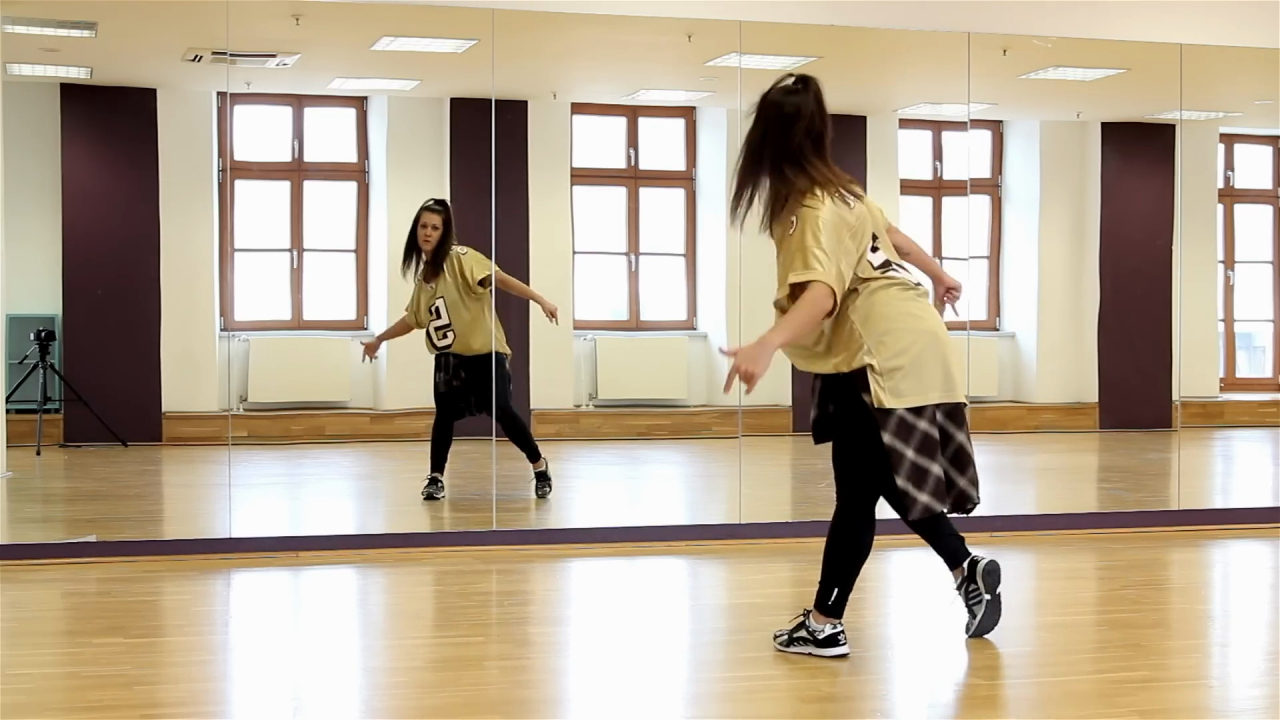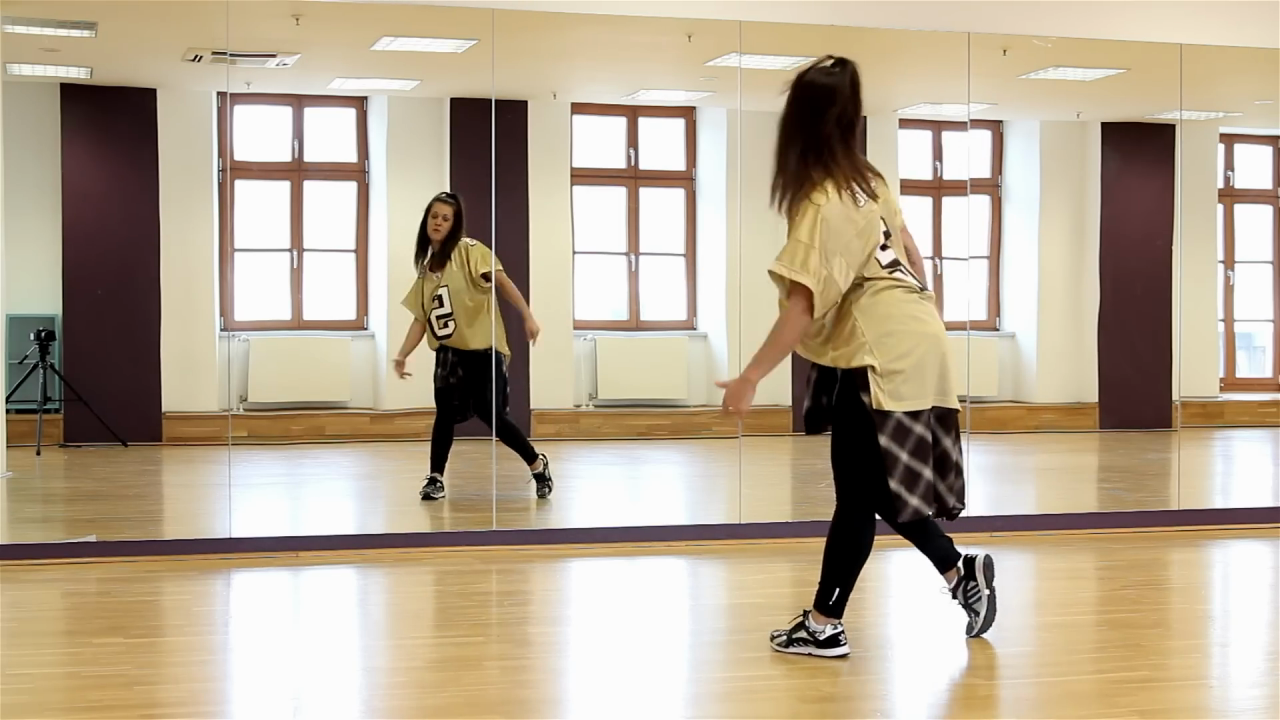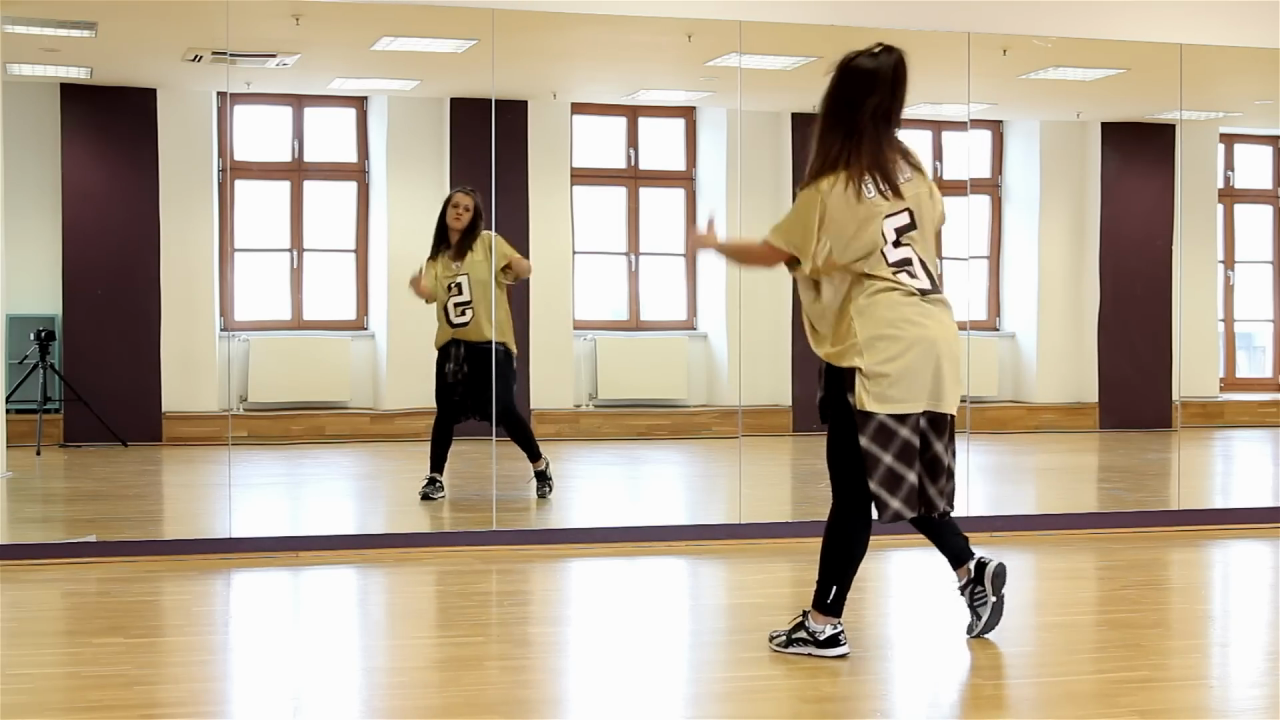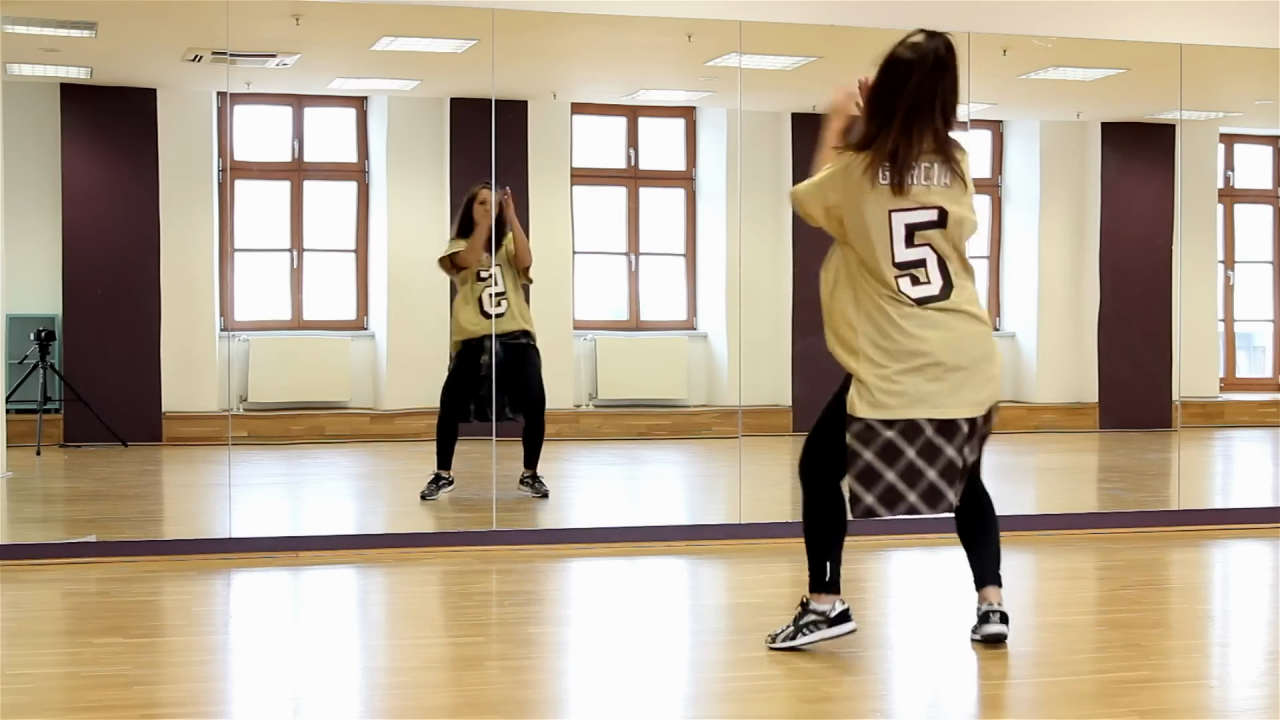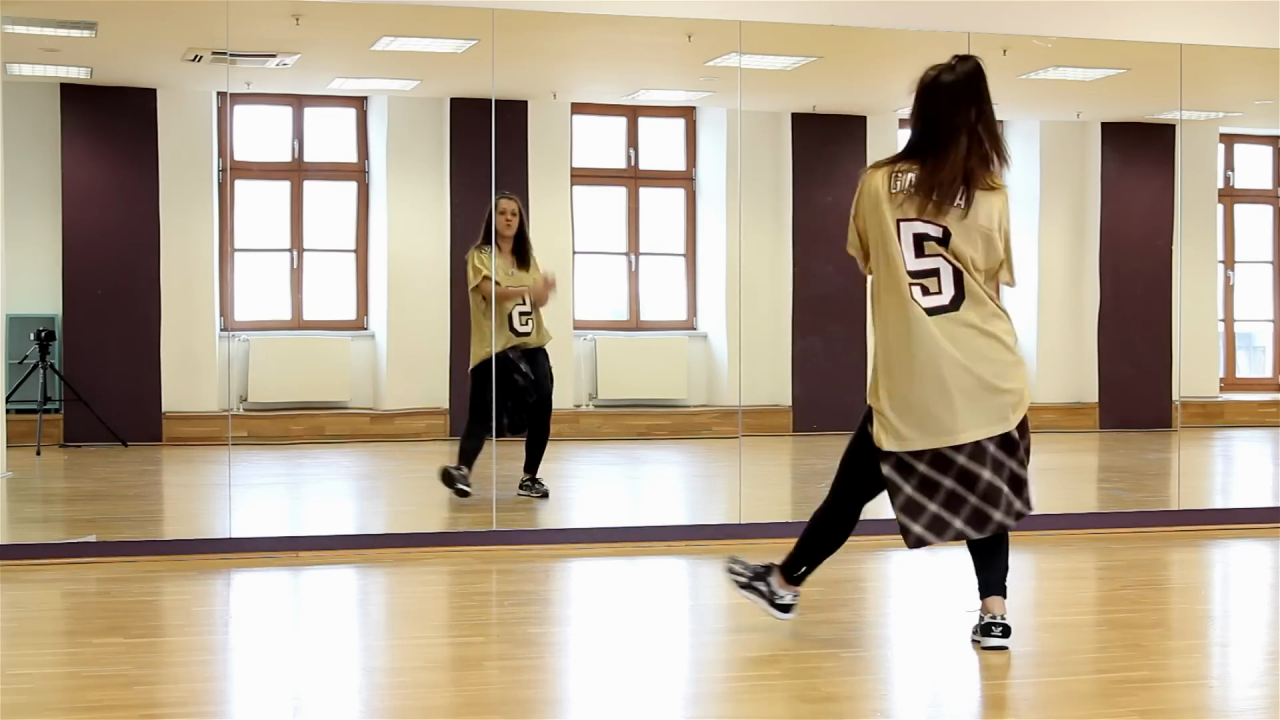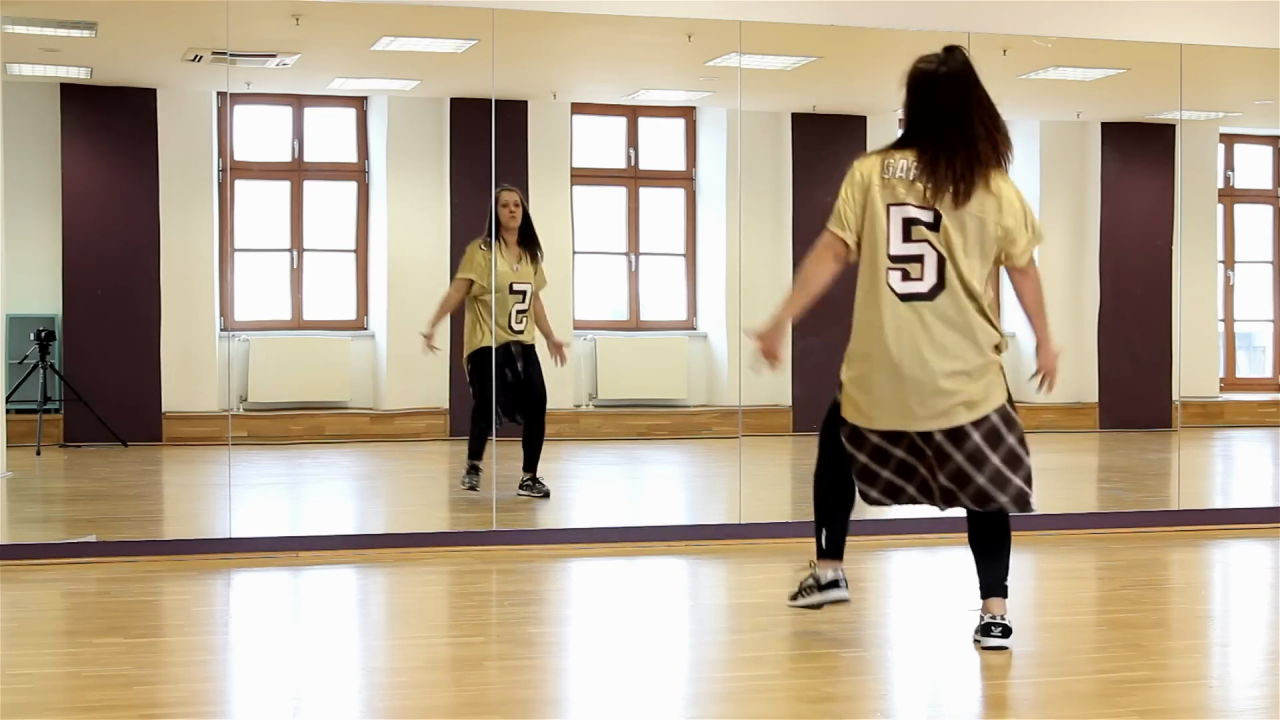
dt=0.2s
person 1, frame 1
left shoulder: (812, 211)
right shoulder: (837, 191)
left elbow: (822, 293)
right elbow: (891, 234)
left wrist: (766, 345)
left hip: (886, 357)
right hip: (915, 346)
left knee: (857, 495)
right knee: (901, 484)
left ankle: (824, 624)
right ankle: (968, 570)
person 1, frame 2
left shoulder: (820, 202)
right shoulder: (864, 180)
left elbow: (805, 301)
right elbow: (903, 240)
left wrist: (751, 376)
right wrist: (923, 295)
left hip: (880, 357)
right hip: (911, 346)
left knee: (859, 495)
right knee: (886, 487)
left ankle: (824, 625)
right ankle: (962, 572)
person 1, frame 3
left shoulder: (833, 190)
right shoulder: (909, 170)
left elbow: (777, 253)
left wrist: (717, 244)
left hip: (881, 355)
right hip: (929, 344)
left knee: (854, 492)
right knee: (896, 483)
left ankle: (823, 625)
right ankle: (972, 571)
person 1, frame 4
left shoulder: (855, 171)
right shoulder: (954, 167)
left elbow: (810, 199)
left wrist: (836, 122)
left hip: (893, 365)
right hip: (965, 356)
left knee: (821, 468)
right knee: (960, 479)
left ankle: (824, 605)
right ankle: (992, 604)
person 1, frame 5
left shoulder: (878, 185)
right shoulder: (990, 195)
right elbow: (999, 275)
left hip: (911, 384)
right hip: (989, 377)
left knee: (853, 487)
right knee: (987, 492)
left ankle: (784, 582)
right ankle: (994, 614)
person 1, frame 6
left shoulder: (870, 171)
right shoulder: (993, 186)
left elbow: (831, 254)
right elbow: (1024, 270)
left wrist: (781, 321)
right wrist: (1045, 341)
left hip: (879, 365)
right hip: (964, 369)
left knee: (837, 451)
right knee: (985, 488)
left ankle: (827, 570)
right ankle: (995, 613)
person 2, frame 1
left shoulder: (459, 258)
right shoulder: (423, 274)
left elbow: (500, 278)
right elbow: (413, 319)
left wrist: (541, 300)
right wrist: (379, 339)
left hip: (484, 351)
right hip: (448, 356)
left knee: (503, 411)
right knee: (444, 414)
left ankle: (539, 466)
right ankle: (436, 478)
person 2, frame 2
left shoulder: (468, 250)
right shoulder: (426, 269)
left elbow: (501, 280)
right elbow: (420, 320)
left wrist: (527, 315)
right wrist: (401, 355)
left hip: (483, 349)
right hip: (448, 353)
left knee: (492, 416)
right knee: (445, 414)
left ankle: (537, 465)
right ankle: (435, 479)
person 2, frame 3
left shoulder: (487, 241)
right shoulder: (436, 259)
left elbow: (520, 268)
right elbow: (430, 296)
left wrist: (522, 266)
right wrist: (419, 286)
left hip: (491, 342)
right hip: (453, 346)
left knee: (501, 410)
right knee: (446, 412)
left ankle: (539, 465)
right ankle: (435, 478)
person 2, frame 4
left shoulder: (507, 242)
right shoulder: (458, 245)
left elbow: (524, 262)
right elbow: (471, 259)
left wrist: (511, 218)
right wrist: (485, 220)
left hip: (515, 337)
right hip: (474, 340)
left knee: (533, 405)
right knee: (452, 404)
left ankle: (530, 474)
right ankle: (442, 474)
person 2, frame 5
left shoulder: (527, 257)
right shoulder: (480, 255)
left elbow: (538, 300)
right elbow: (493, 293)
left wrist: (543, 290)
right wrist: (531, 290)
left hip: (531, 348)
right hip: (493, 350)
left knee: (542, 412)
right knee: (482, 415)
left ankle: (529, 478)
right ankle: (461, 471)
person 2, frame 6
left shoulder: (531, 254)
right shoulder: (481, 249)
right elbow: (457, 292)
left wrist: (550, 338)
right wrist: (433, 326)
left hip: (522, 344)
right hip: (485, 343)
left knee: (536, 406)
right knee: (486, 404)
left ankle: (529, 477)
right ankle: (473, 467)
